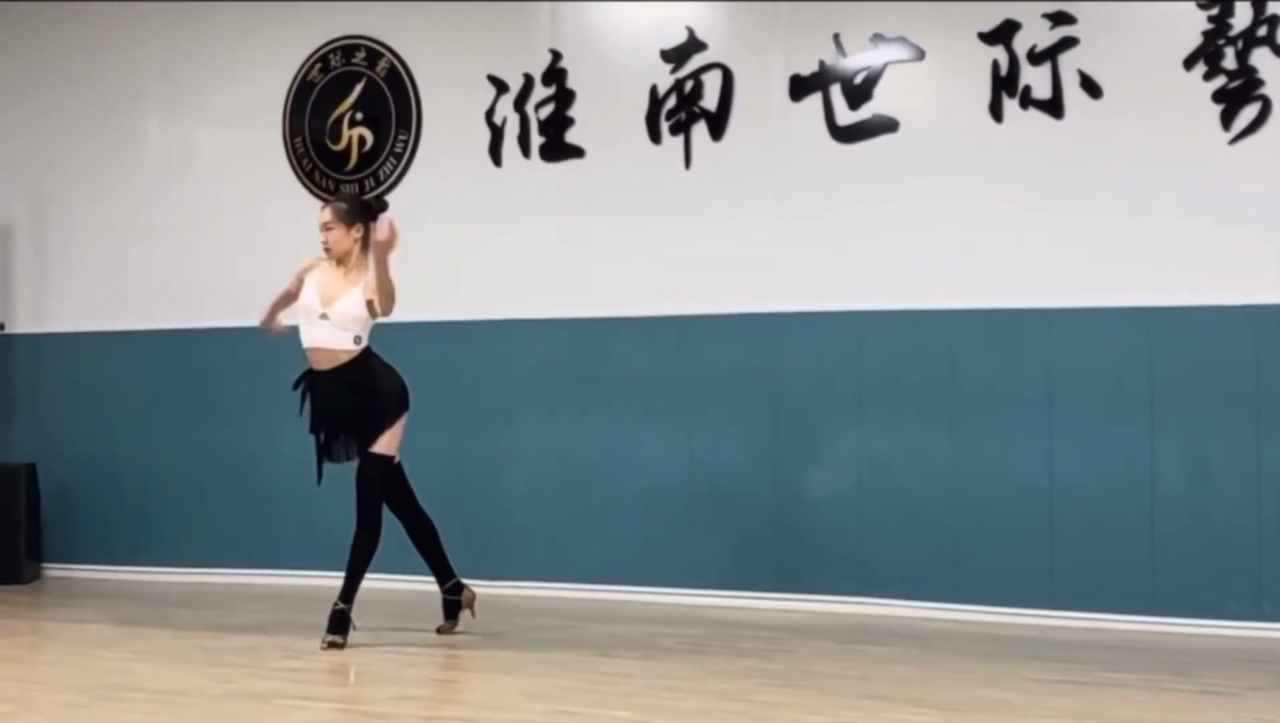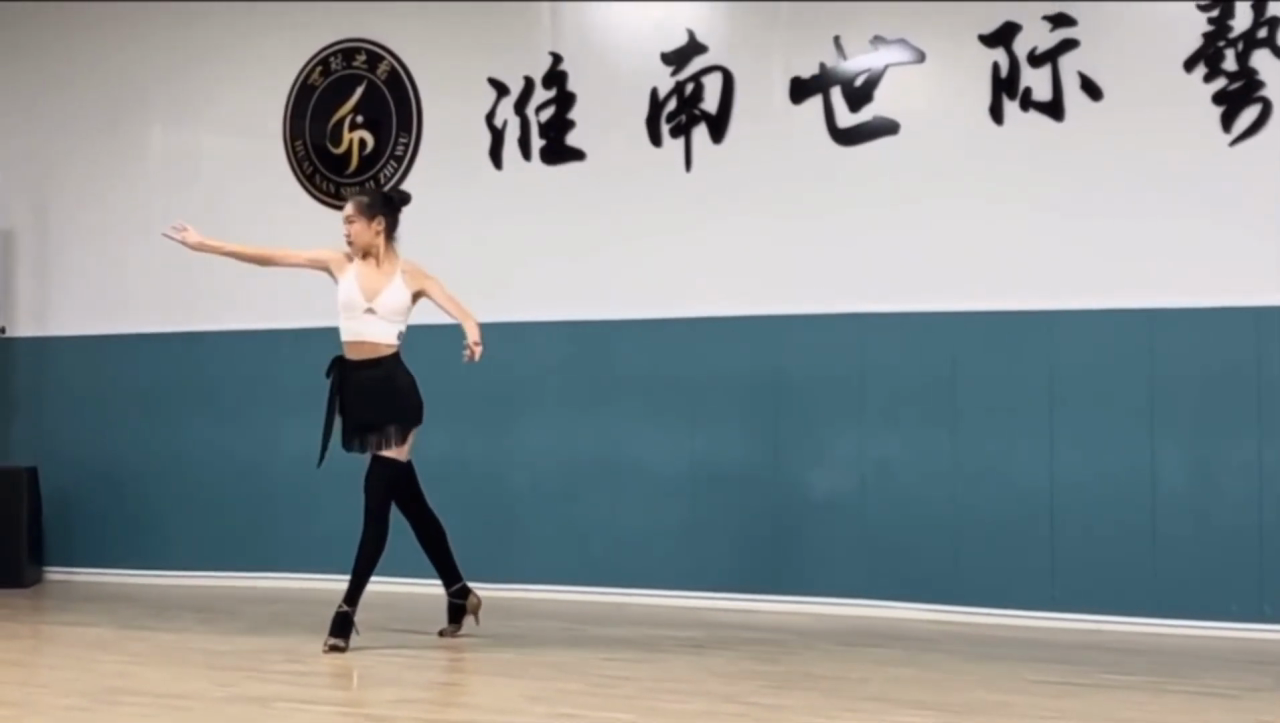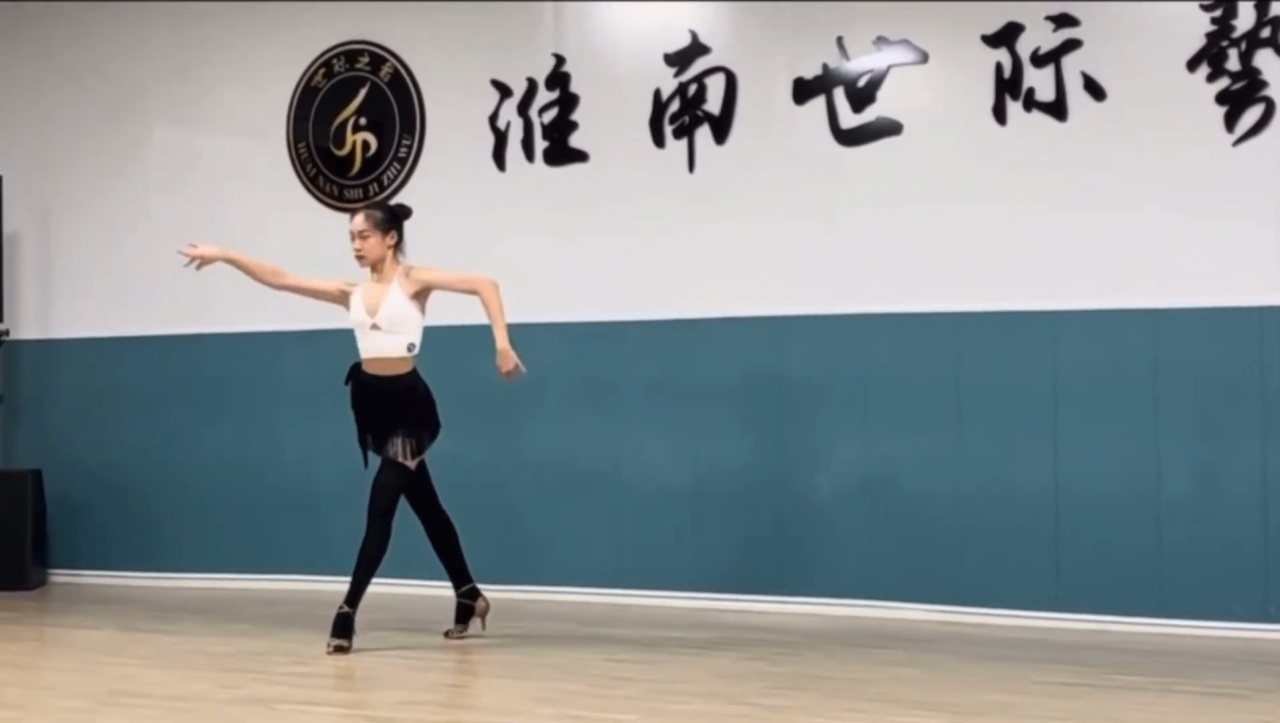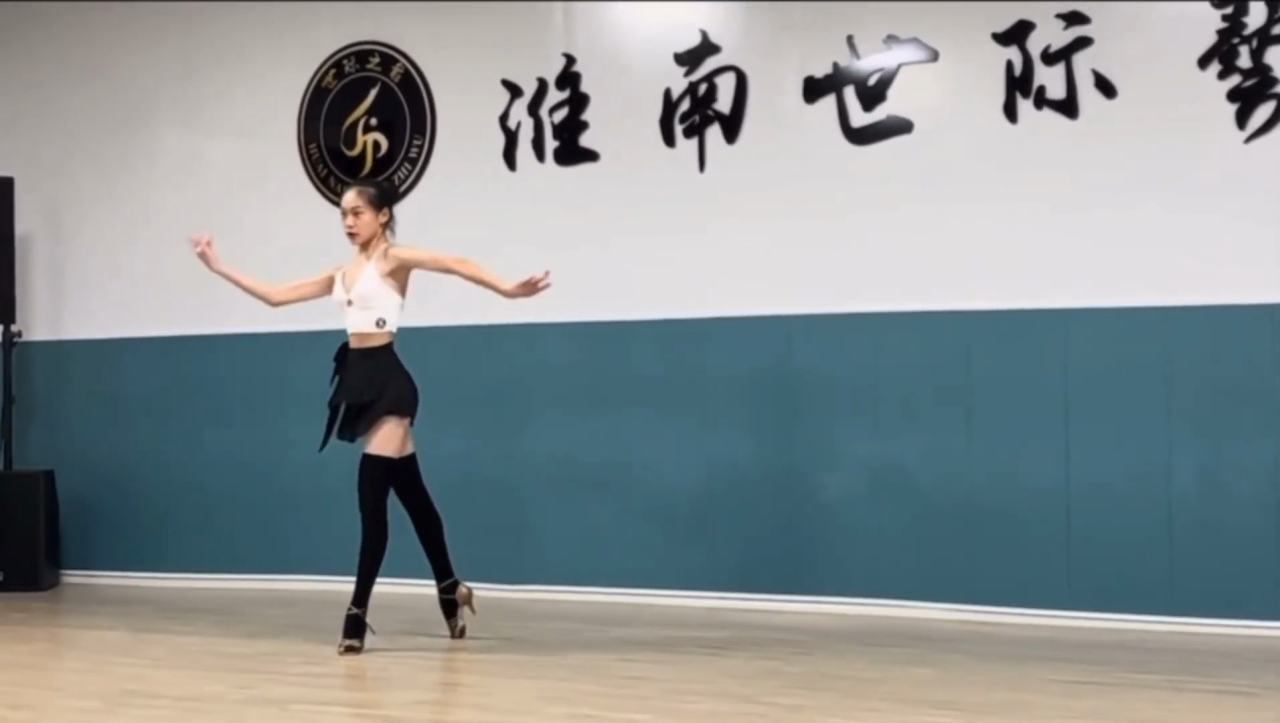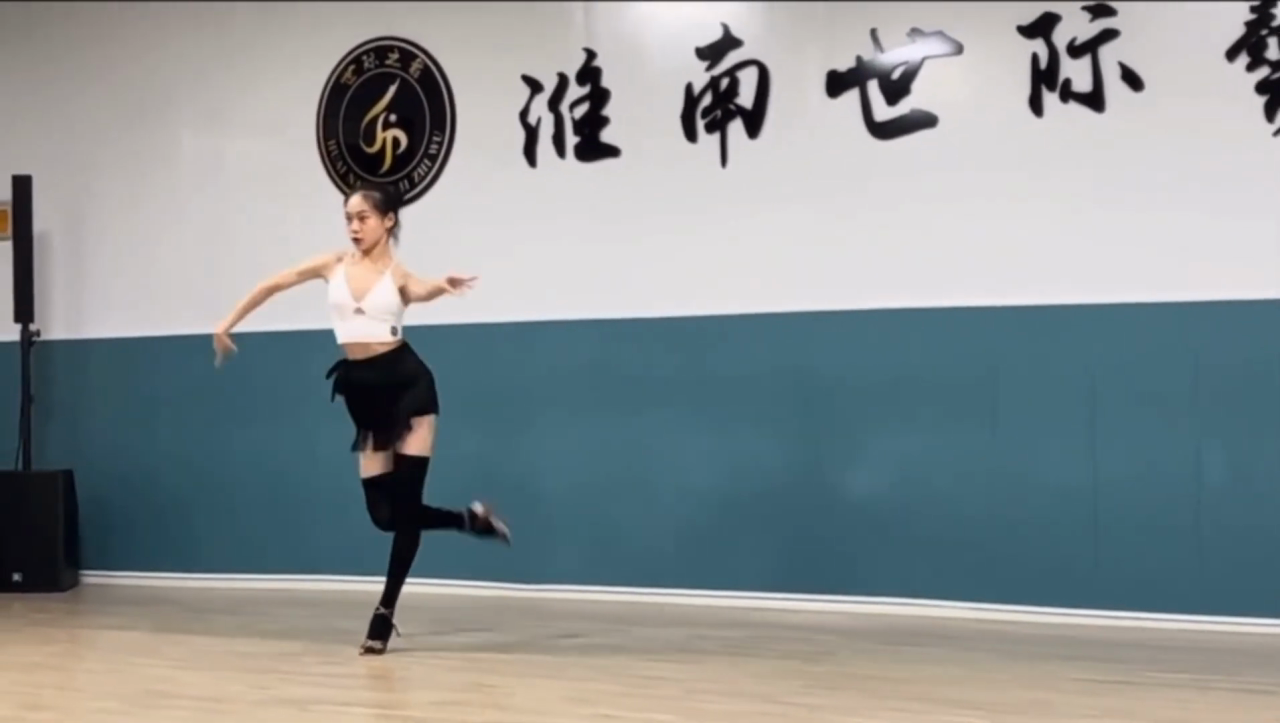
dt=0.4s
person 1, frame 1
left shoulder: (370, 284)
right shoulder: (311, 269)
left elbow: (381, 306)
right elbow: (289, 294)
left wrist: (379, 260)
right wrist: (271, 315)
left hip: (373, 389)
right hip: (329, 392)
left knee: (370, 496)
right knee: (395, 495)
left ankle: (344, 608)
right ankle: (454, 588)
person 1, frame 2
left shoulder: (411, 276)
right shoulder: (340, 264)
left elbow: (463, 313)
right elbow: (270, 257)
left wrist: (473, 337)
right wrist: (204, 243)
left hip: (393, 387)
right hip: (354, 385)
left knee: (377, 499)
right knee: (409, 499)
left ankle: (346, 611)
right ankle: (459, 592)
person 1, frame 3
left shoulder: (413, 279)
right shoulder: (351, 291)
left elbow: (485, 286)
right elbow: (276, 280)
left wrist: (502, 346)
right wrist: (227, 256)
left hip: (406, 400)
right hip: (371, 397)
left knee: (380, 505)
right knee: (424, 503)
left ankle: (347, 613)
right ankle: (469, 595)
person 1, frame 4
left shoulder: (394, 257)
right shoulder: (343, 272)
left elbow: (453, 264)
right elbow: (278, 296)
left wrist: (506, 289)
right wrist: (218, 267)
left hip: (387, 379)
right hip: (362, 379)
left knee: (371, 495)
right knee: (411, 493)
left ankle: (359, 612)
right ankle: (450, 589)
person 1, frame 5
left shoulder: (399, 272)
right shoulder: (334, 263)
left elbow: (419, 292)
right elbow: (272, 286)
left wrist: (443, 287)
right wrist: (228, 324)
left hip: (407, 383)
right hip: (370, 391)
left knee: (402, 509)
right knee: (385, 513)
left ankle: (386, 613)
right ankle: (472, 518)
